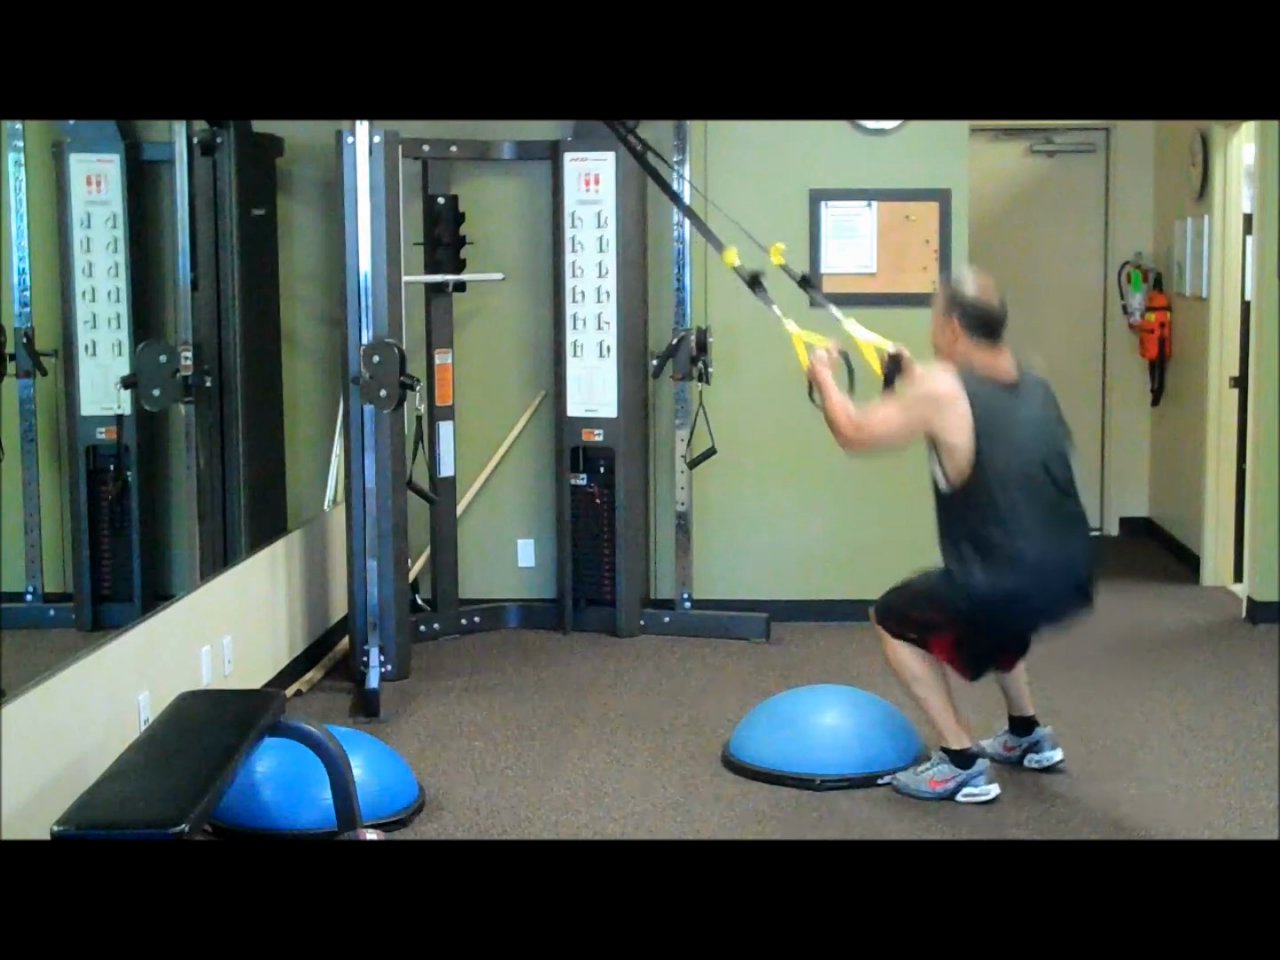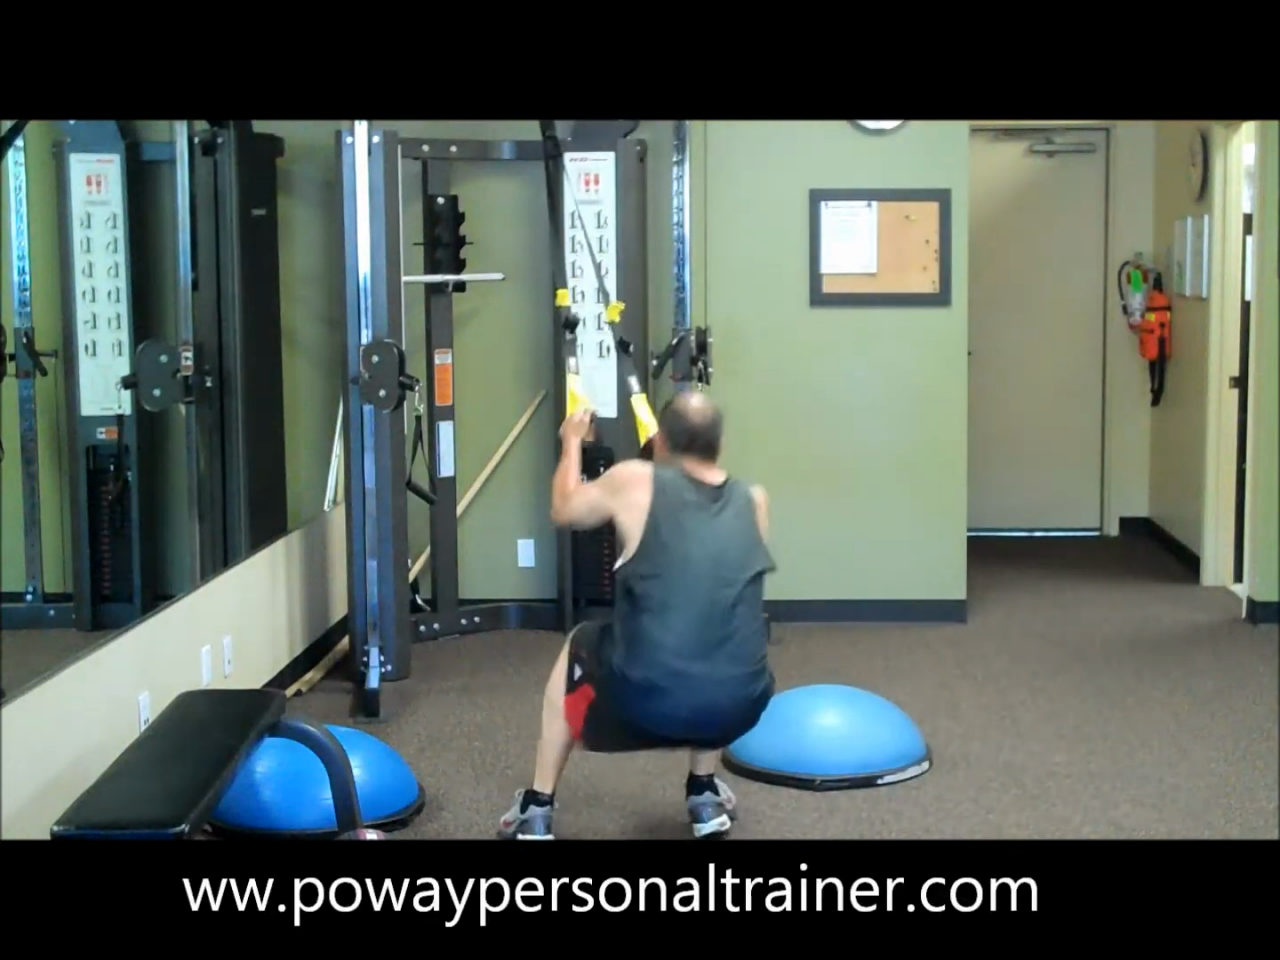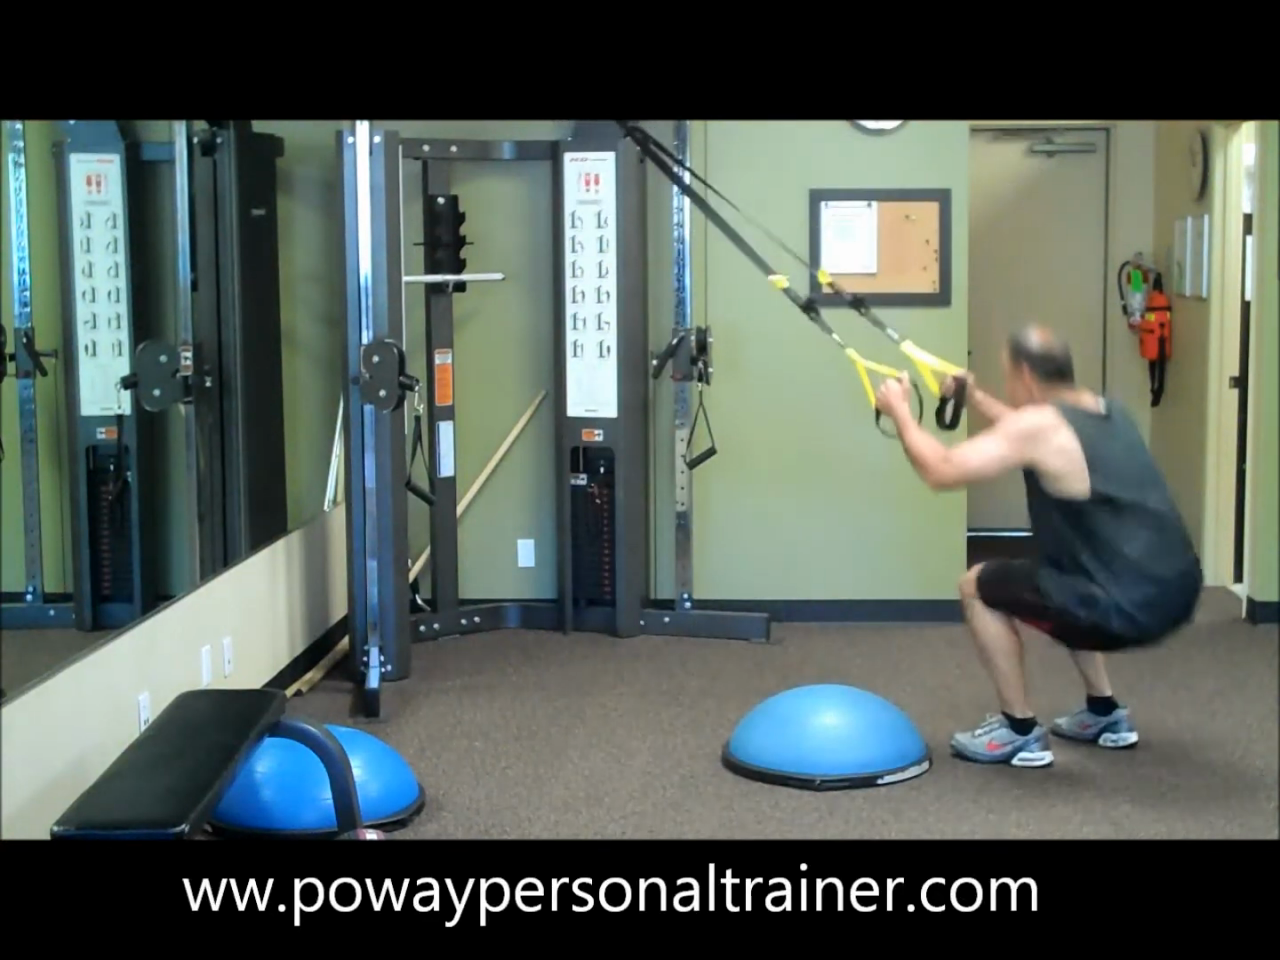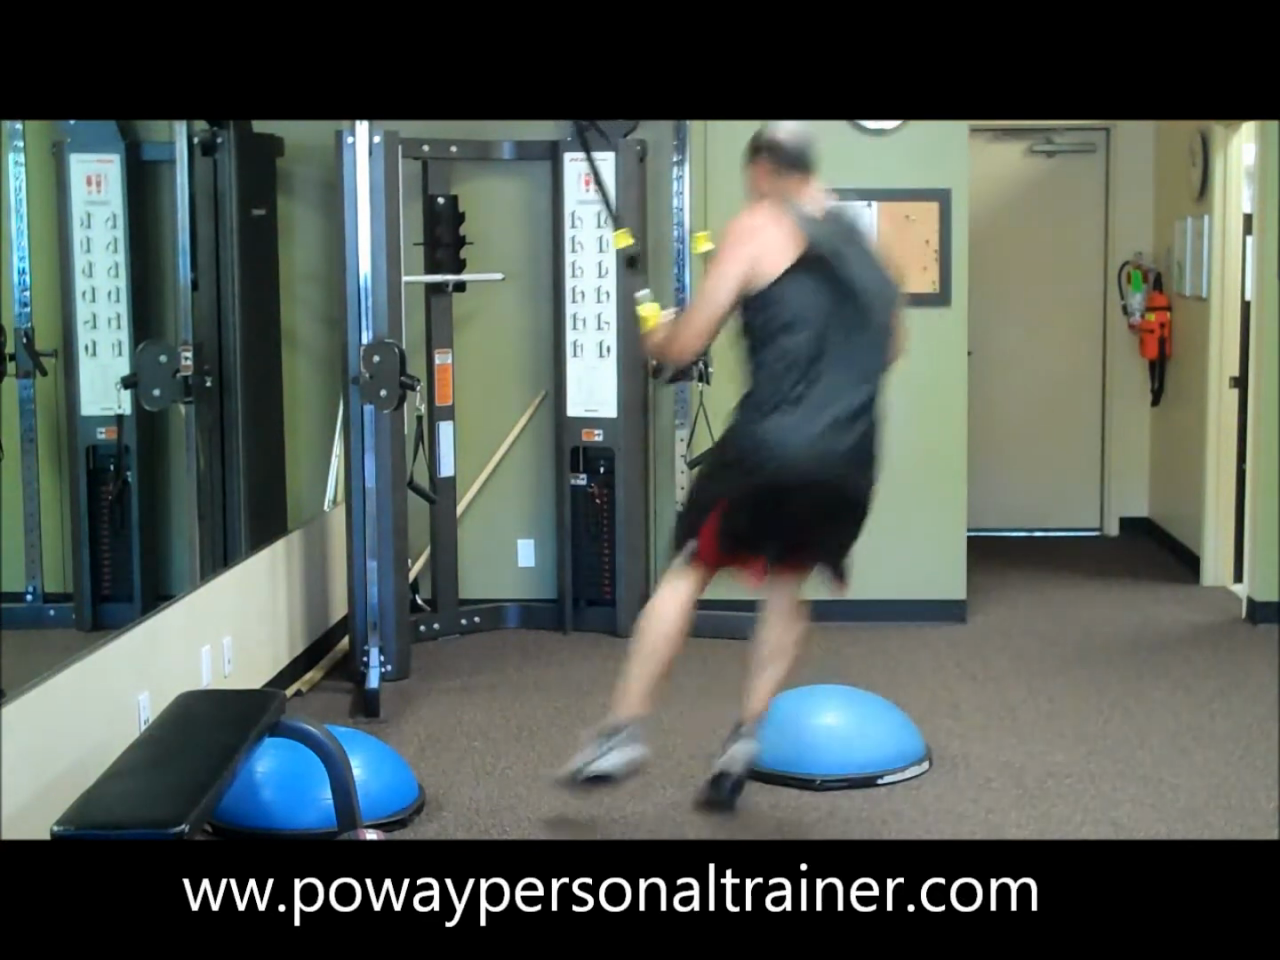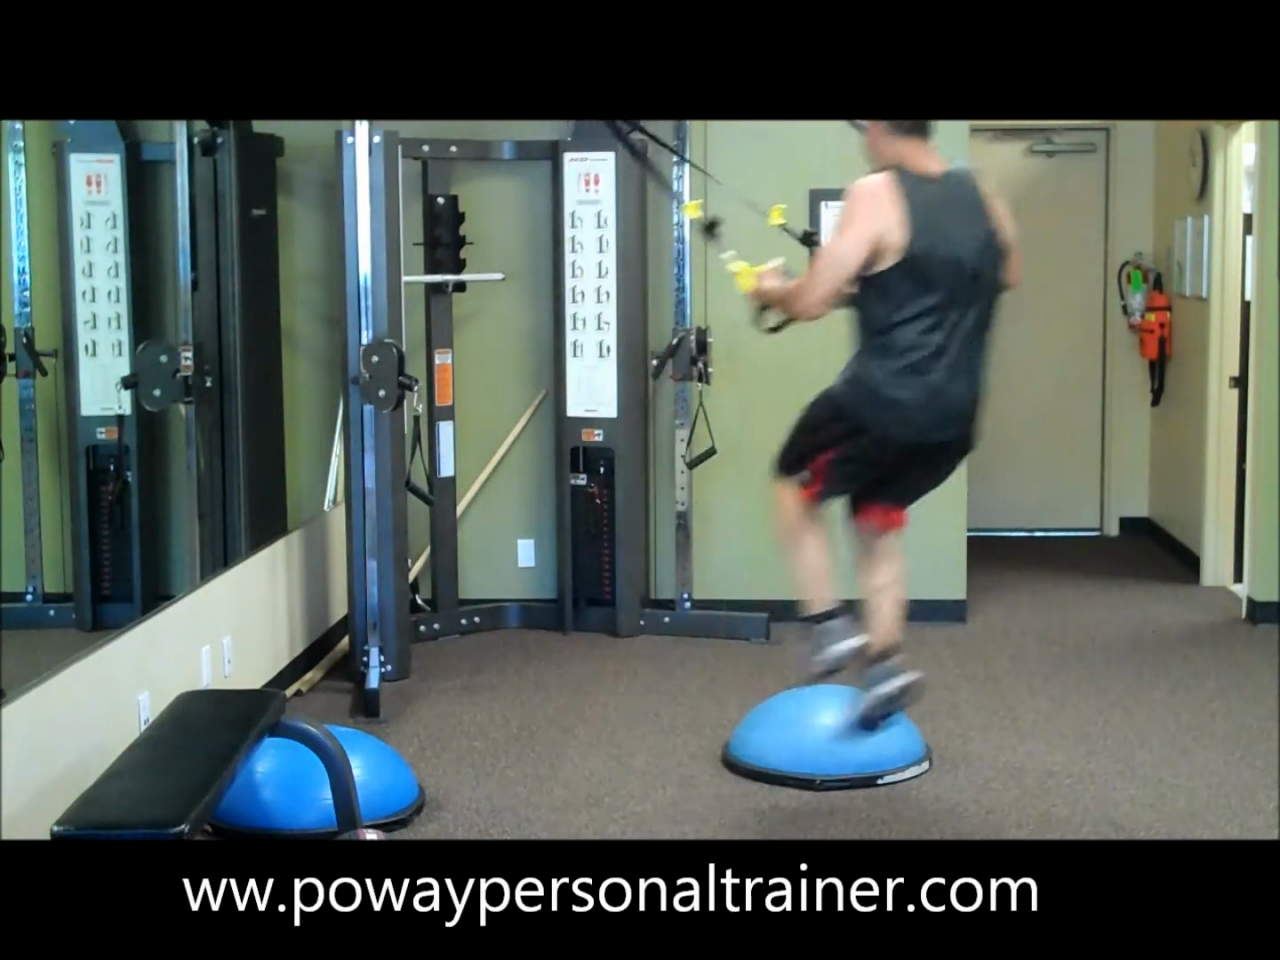
dt=1s
person 1, frame 1
left shoulder: (942, 391)
right shoulder: (1037, 387)
left elbow: (854, 434)
left wrist: (823, 377)
right wrist: (909, 369)
left hip: (1009, 586)
right hip: (1070, 580)
left knee: (895, 621)
right knee: (991, 614)
left ankle: (963, 764)
right ankle: (1028, 732)
person 1, frame 2
left shoulder: (635, 482)
right shoulder: (754, 501)
left elbow: (563, 512)
left wrist: (571, 442)
left hip: (647, 698)
right hip: (738, 704)
left knee: (579, 650)
left ankle: (537, 810)
right ankle: (706, 798)
person 1, frame 3
left shoulder: (1039, 430)
right shoulder: (1108, 413)
left elbow: (941, 471)
left wrist: (898, 408)
right wrist: (973, 394)
left hip: (1133, 604)
right hip: (1176, 589)
left knee: (980, 589)
right knee: (1043, 579)
left ankle: (1019, 732)
right ankle: (1106, 716)
person 1, frame 4
left shoulder: (758, 227)
right shoulder: (864, 243)
left elbow: (684, 347)
right elbow: (888, 347)
left wrist: (656, 333)
left hip: (773, 447)
right hip: (849, 459)
left knee: (686, 573)
right knee: (785, 583)
left ankle: (622, 731)
right ankle: (746, 740)
person 1, frame 5
left shoulder: (875, 195)
right shoulder: (979, 193)
left elbow: (810, 302)
right elbow: (1007, 276)
left wrist: (771, 291)
left hip: (884, 401)
right hip: (956, 413)
left knee: (793, 486)
right knee: (881, 521)
left ankle: (829, 626)
right ankle: (885, 659)
